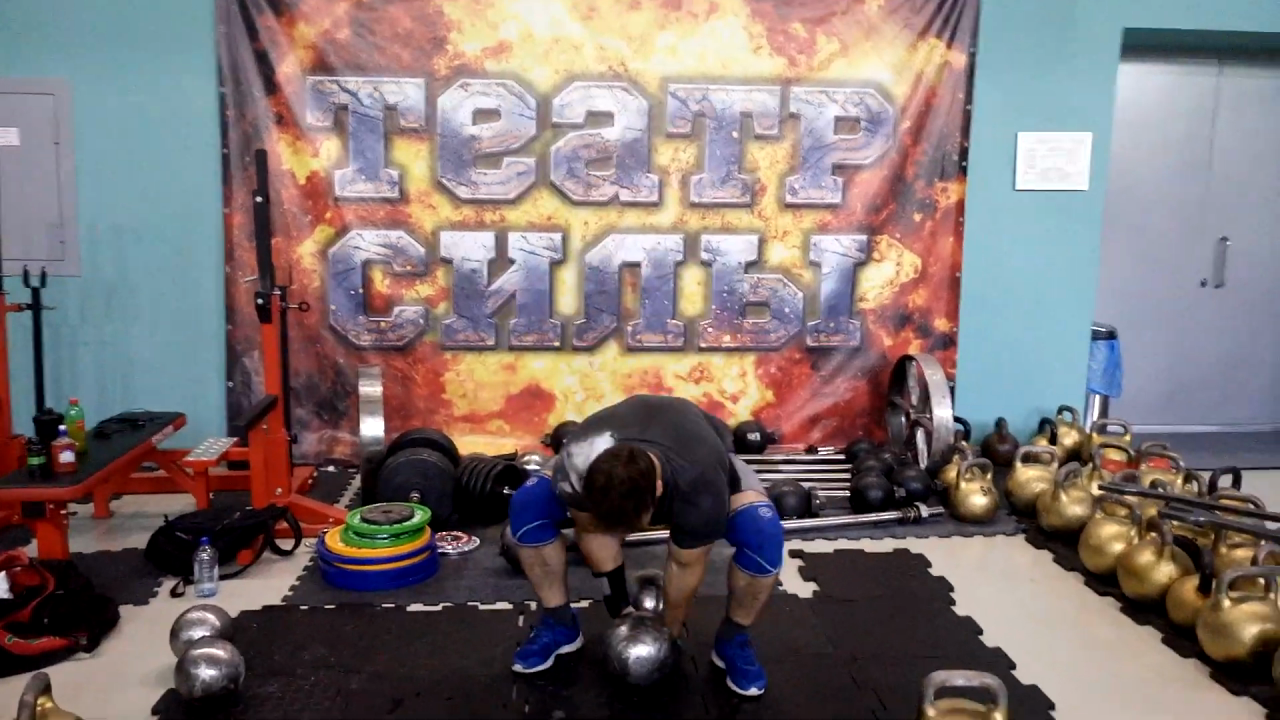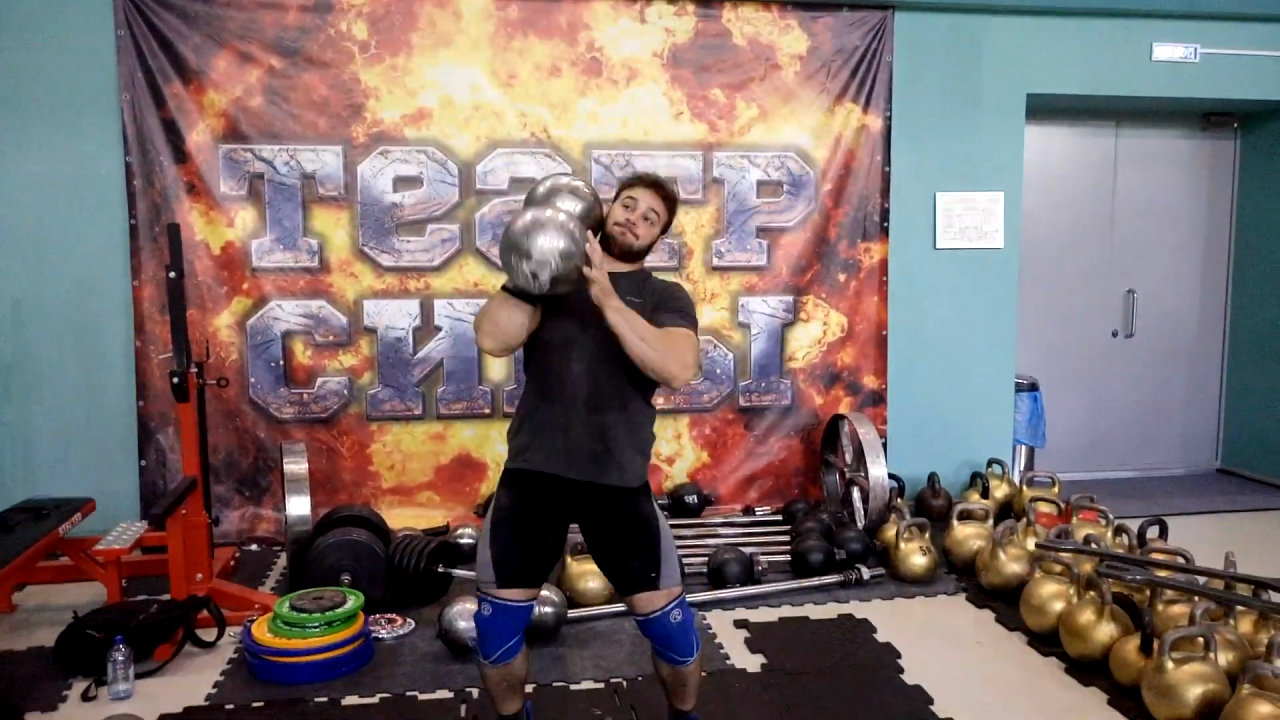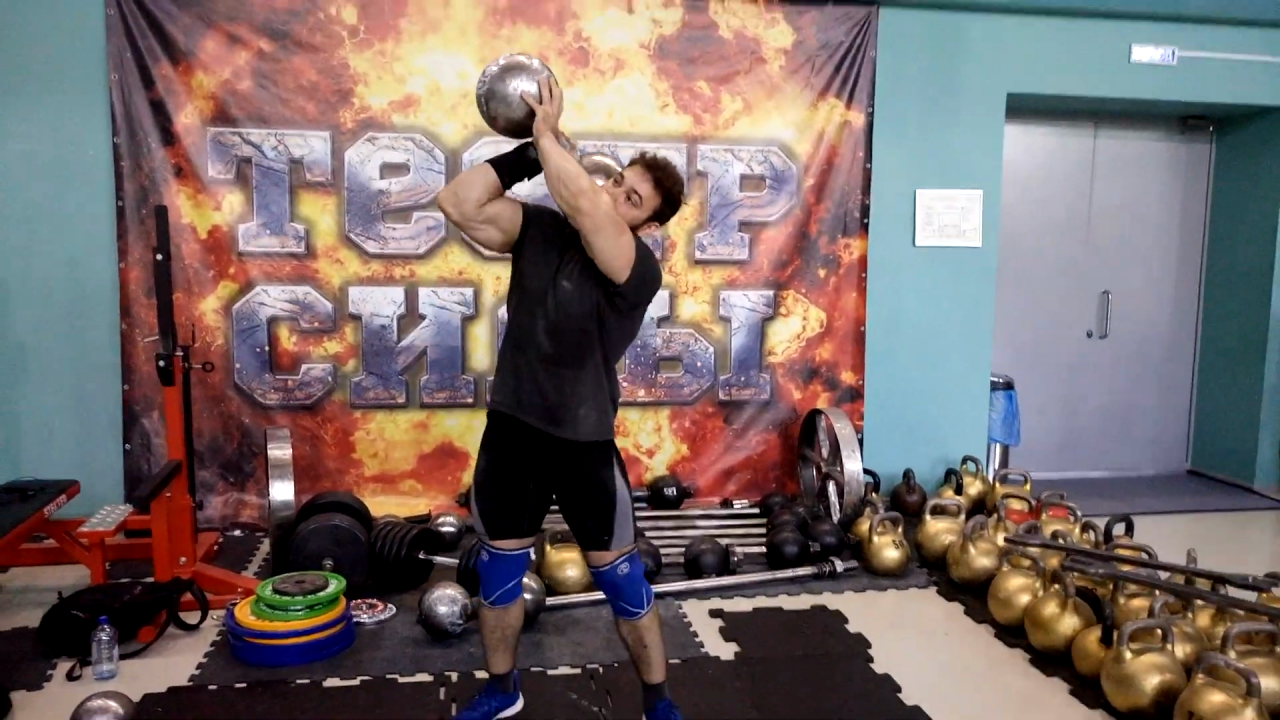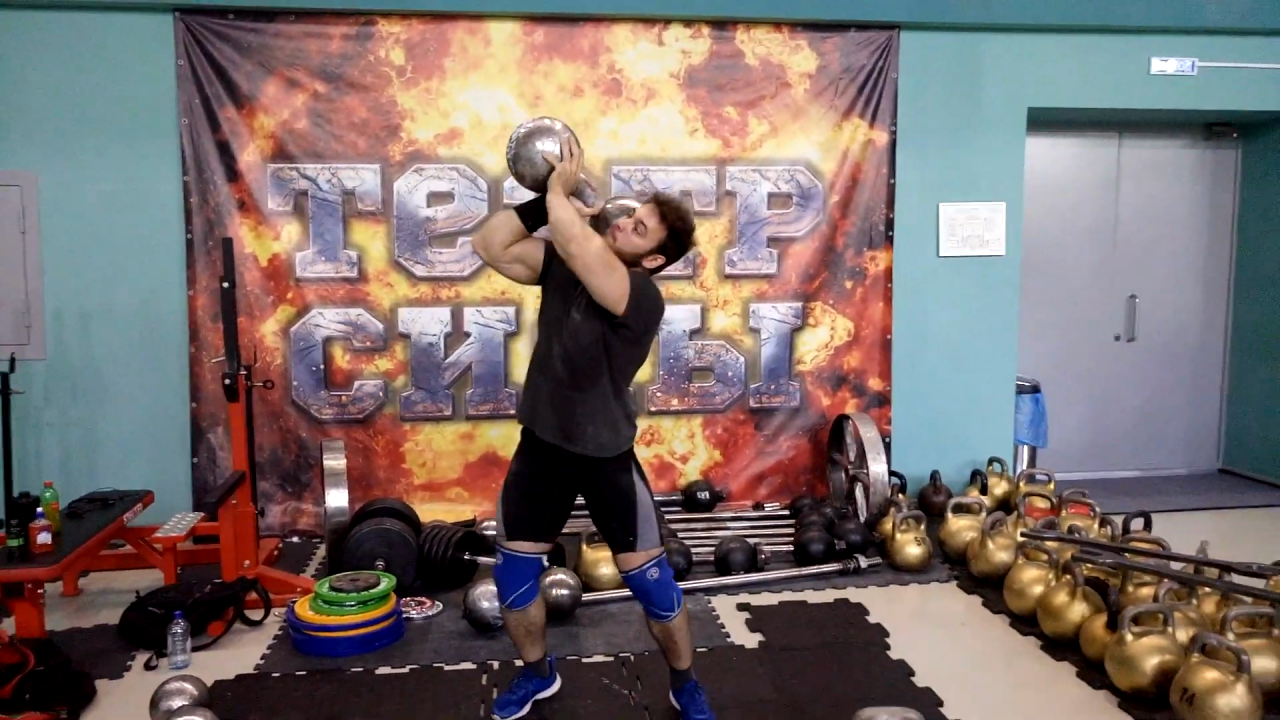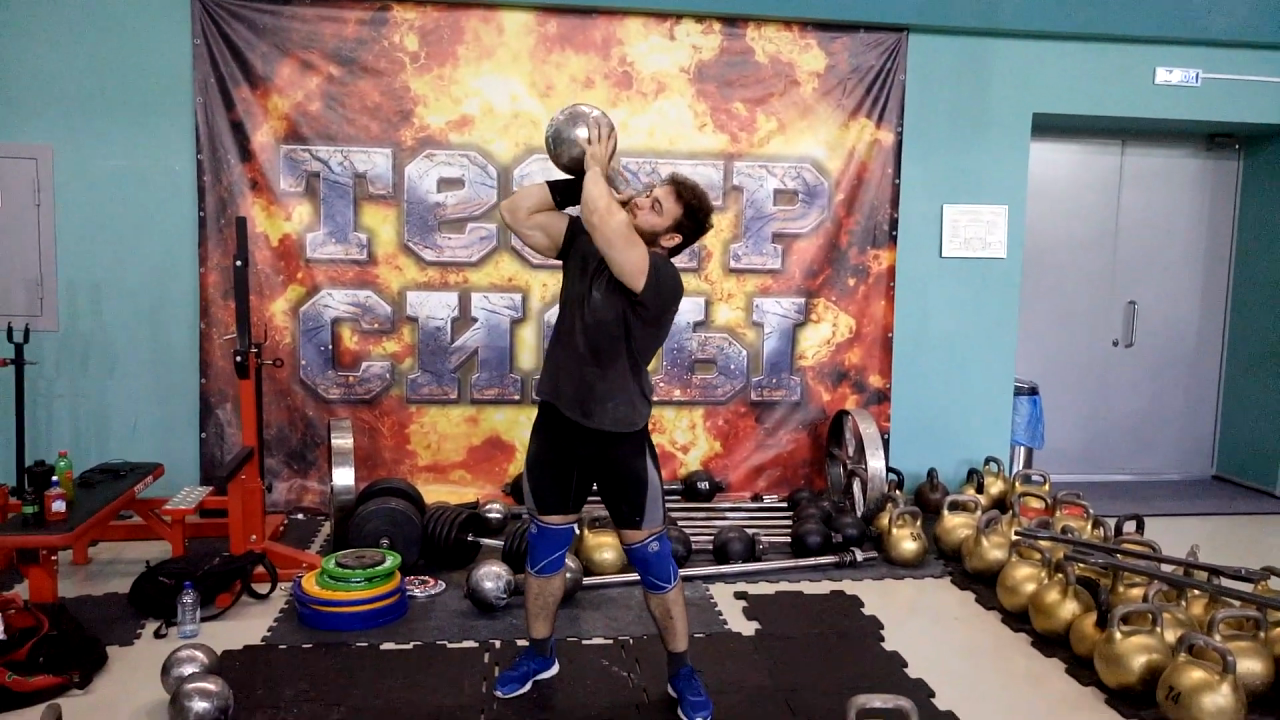
dt=1s
person 1, frame 1
left shoulder: (701, 487)
right shoulder: (577, 468)
left elbow: (686, 567)
right elbow: (595, 534)
left wrist: (671, 629)
right wrist: (619, 609)
left hip: (700, 454)
left knee: (762, 534)
right knee: (528, 508)
left ankle: (733, 638)
right ankle: (557, 623)
person 1, frame 2
left shoulder: (664, 296)
left elbow: (679, 369)
right elbow: (492, 340)
left wrist: (607, 298)
left hip: (616, 480)
right hip: (532, 471)
left knee: (667, 620)
right knee: (498, 618)
person 1, frame 3
left shoulder: (639, 268)
right shoulder: (538, 229)
left elbow: (584, 205)
right elbow: (457, 202)
left wrist: (546, 132)
right wrist: (527, 153)
left hip: (583, 441)
right hip: (511, 429)
left knee: (619, 576)
right knee: (499, 571)
person 1, frame 4
left shoulder: (641, 299)
right shoulder: (564, 265)
left elbow: (578, 245)
right elbow: (489, 245)
left wrist: (560, 188)
right wrist: (546, 199)
left hip: (604, 455)
right hip: (541, 444)
left knee: (651, 581)
right knee: (513, 573)
right ankle: (537, 671)
person 1, frame 5
left shoulder: (661, 279)
right shoulder: (583, 243)
left elbow: (603, 221)
right elbow: (515, 211)
left wrist: (595, 164)
right wrist: (581, 180)
left hip: (619, 432)
right hip: (558, 420)
left knee: (649, 553)
right knee: (545, 543)
left ankle: (680, 670)
right ankle: (539, 653)
